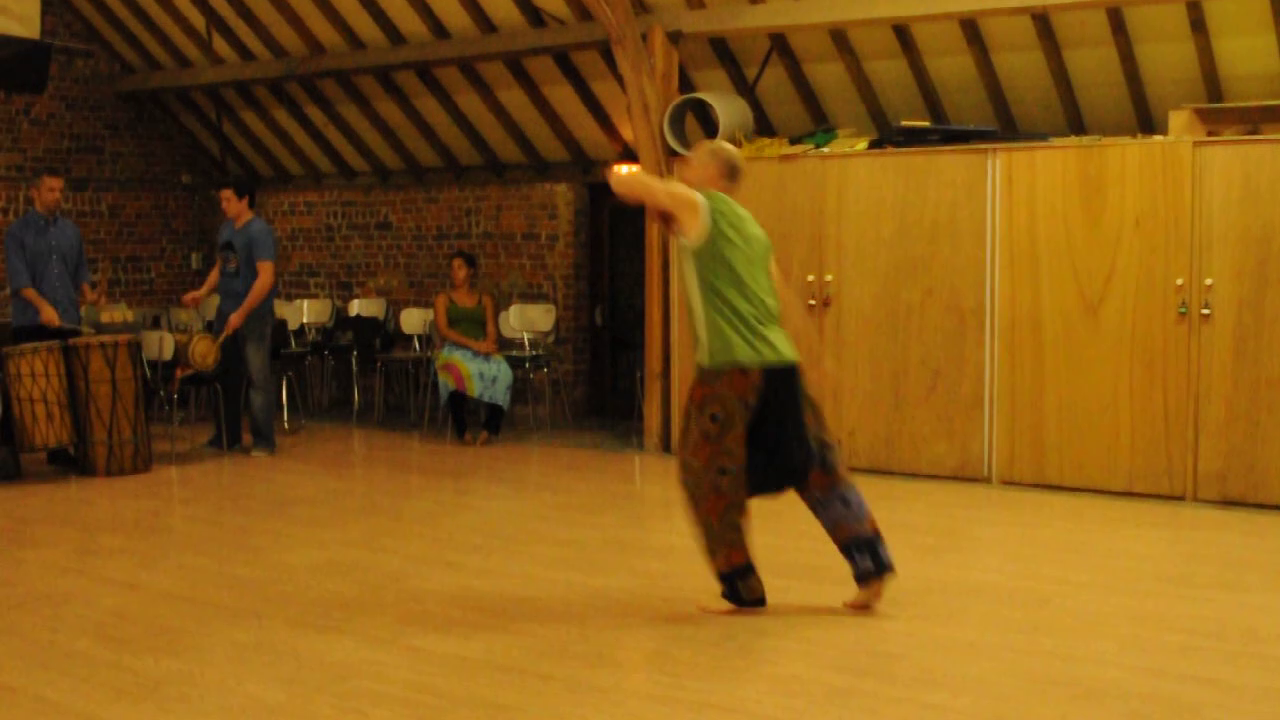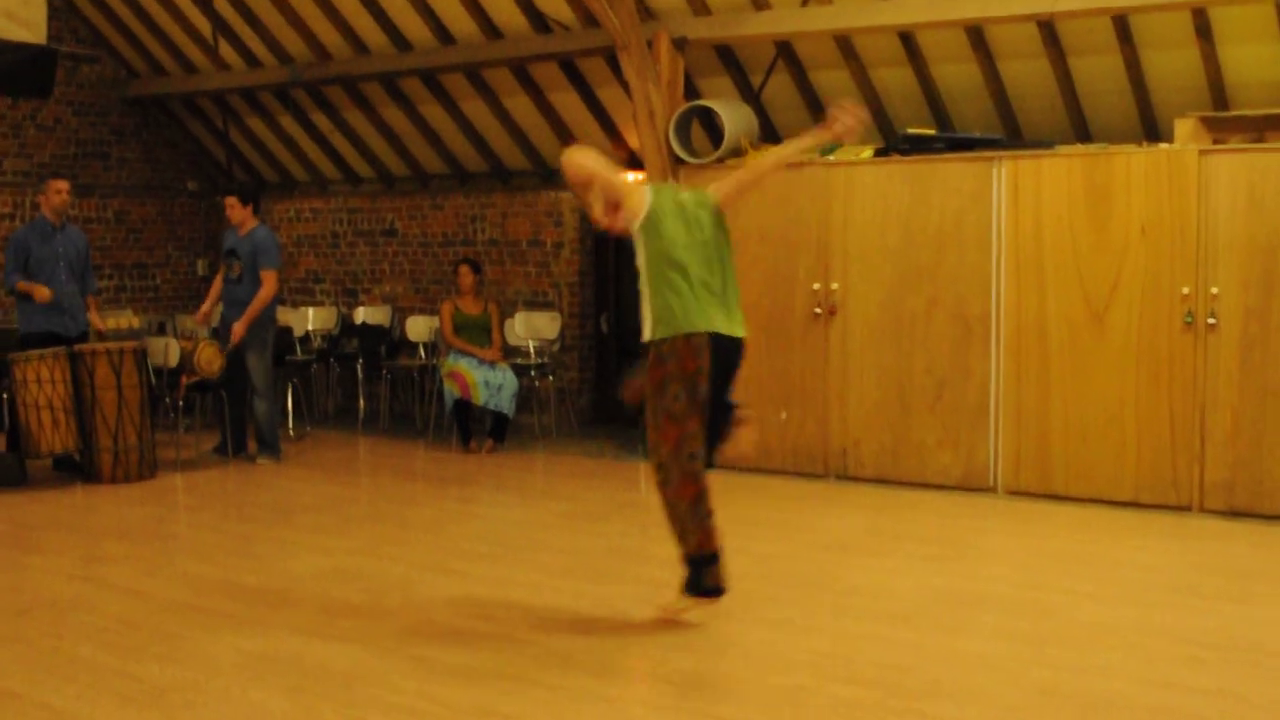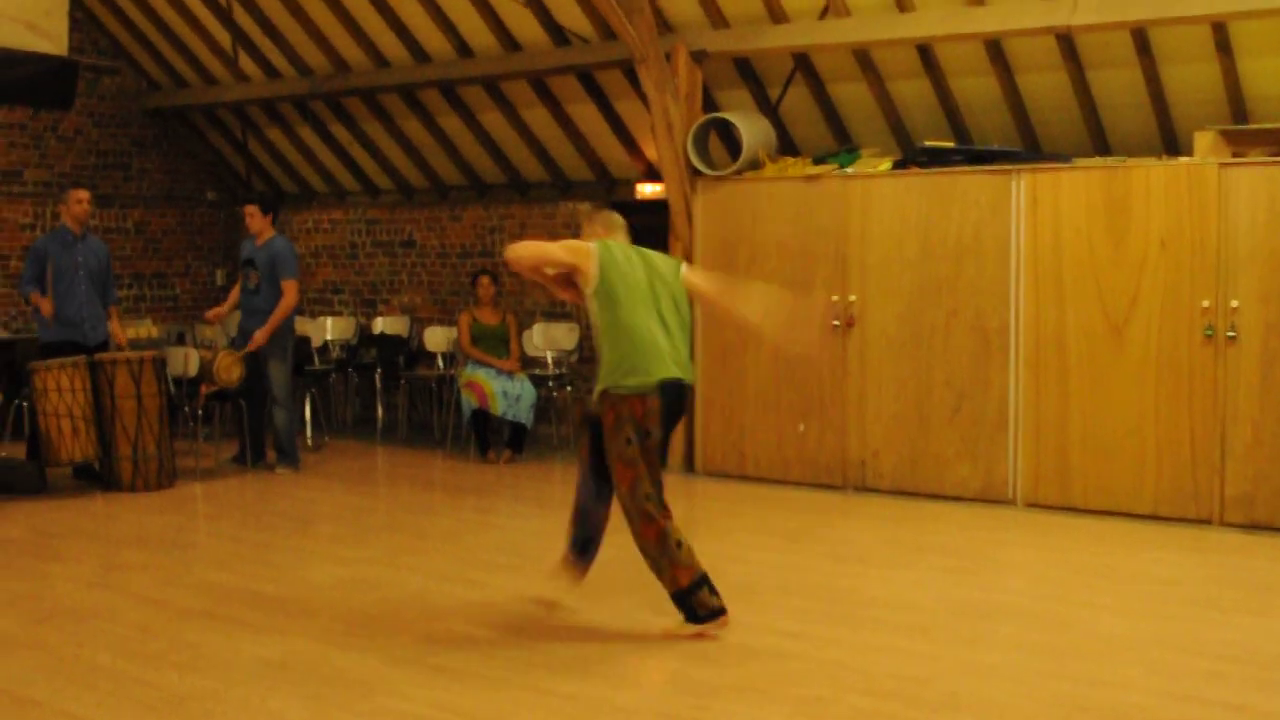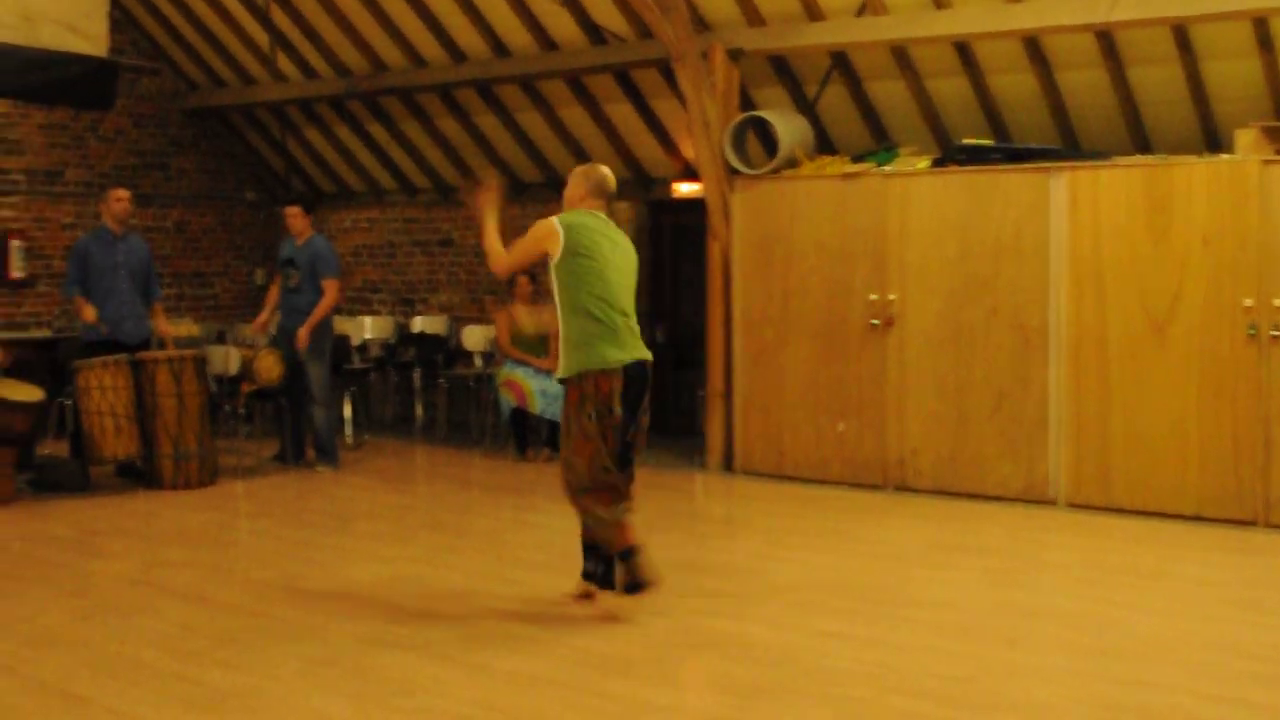
dt=0.2s
person 1, frame 1
left shoulder: (699, 205)
right shoulder: (752, 228)
left elbow: (619, 182)
left wrist: (660, 201)
left hip: (730, 366)
right hip: (780, 363)
left knee: (708, 478)
right knee: (816, 472)
left ankle: (741, 588)
right ankle: (871, 566)
person 1, frame 2
left shoulder: (645, 197)
right shoulder: (707, 202)
left elbow: (574, 160)
right elbow: (768, 160)
left wrist: (596, 203)
right wrist: (830, 131)
left hip: (684, 338)
right hip: (726, 336)
left knee: (678, 460)
left ankle: (704, 582)
right ankle: (725, 419)
person 1, frame 3
left shoulder: (592, 256)
right shoulder: (668, 268)
left elbow: (516, 253)
right elbow: (729, 292)
left wrist: (551, 279)
right wrist: (771, 318)
left hip: (632, 388)
right hip: (675, 385)
left knee: (643, 504)
right knee: (599, 449)
left ankle: (704, 609)
right ankle: (579, 552)
person 1, frame 4
left shoulder: (555, 228)
right shoulder: (623, 245)
left elbow: (500, 265)
left wrist: (489, 219)
left hip: (594, 369)
right hip: (632, 362)
left knee: (587, 480)
right knee: (609, 476)
left ankle: (632, 571)
right ankle: (600, 572)
person 2, frame 1
left shoulder: (70, 230)
right shoulder: (18, 231)
right elbow: (17, 276)
left wrist: (89, 294)
right wrist: (42, 306)
left hip: (67, 322)
right hip: (30, 323)
left ankle: (58, 447)
person 2, frame 2
left shoulder: (78, 237)
right shoulder: (24, 237)
right elbow: (10, 277)
left wrist: (92, 312)
right wrist: (32, 288)
left hip: (74, 328)
right hip: (37, 330)
left ankle: (64, 453)
right ankle: (15, 456)
person 2, frame 3
left shoulder: (99, 246)
right shoulder: (44, 246)
left elbow: (108, 289)
right elbow: (27, 284)
left wrist: (114, 322)
right wrist: (40, 301)
left hip: (94, 337)
right hip: (58, 338)
left ankle: (84, 462)
right ankle: (35, 465)
person 2, frame 4
left shoulder: (140, 246)
right shoulder: (86, 245)
left elbow: (151, 287)
right elbow: (71, 285)
left wrist: (159, 318)
right wrist: (82, 306)
left hip: (136, 335)
right hip: (99, 336)
left ankle: (127, 460)
right ankle: (79, 462)
person 3, frame 1
left shoulder: (259, 232)
right shoulder: (225, 229)
left elbow: (266, 278)
left wrist: (242, 313)
right wrist: (202, 293)
left hip: (254, 315)
right hip: (226, 313)
left knee: (257, 378)
right knee: (225, 376)
left ankle: (264, 440)
right ankle: (228, 435)
person 3, frame 2
left shoulder: (263, 239)
right shoulder: (229, 236)
left elbow: (270, 287)
left wrist: (245, 321)
right wrist: (208, 305)
left hip: (256, 324)
right hip: (228, 321)
left knee: (260, 386)
right knee: (228, 384)
left ankle: (269, 448)
right ankle: (233, 443)
person 3, frame 3
left shoulder: (281, 249)
right shoulder: (246, 246)
left elbow: (291, 296)
left wrist: (266, 330)
right wrist: (224, 308)
left hip: (275, 333)
right hip: (246, 330)
left knee: (279, 395)
right knee: (248, 393)
left ankle: (287, 457)
right ankle: (252, 452)
person 3, frame 4
left shoulder: (321, 248)
right shoulder: (285, 246)
left elbow: (331, 294)
left wrist: (308, 327)
right wrist: (266, 314)
left hip: (314, 332)
right hip: (286, 330)
left knee: (317, 394)
right knee: (288, 392)
left ankle: (327, 455)
right ankle: (291, 450)
person 4, frame 1
left shoulder: (485, 299)
right shoulder: (443, 299)
left elbow: (491, 330)
right elbow: (443, 330)
left wrist: (487, 345)
right wrist: (473, 344)
left hip: (482, 351)
right hip: (454, 350)
left knee: (503, 373)
right knee: (458, 373)
left ankle: (489, 429)
right ankle: (462, 431)
person 4, frame 2
left shoulder: (490, 307)
right shoulder: (448, 306)
left elbow: (497, 338)
right elbow: (449, 338)
left wrist: (492, 353)
right wrist: (478, 352)
left hip: (487, 359)
right hip: (459, 357)
left knee: (508, 381)
right knee: (463, 381)
left ankle: (495, 437)
right ankle: (467, 439)
person 4, frame 3
left shoulder: (508, 317)
right shoulder: (466, 316)
left elbow: (515, 348)
right elbow: (467, 348)
left wrist: (510, 363)
right wrist: (496, 362)
left hip: (505, 369)
right hip: (477, 368)
left knee: (526, 391)
right knee: (482, 391)
left ankle: (513, 447)
right ankle: (485, 449)
person 4, frame 4
left shoulder: (546, 315)
right shoulder: (504, 315)
left elbow: (553, 346)
right elbow: (505, 347)
left wrist: (549, 362)
right wrist: (533, 361)
left hip: (543, 368)
right hip: (514, 368)
left knee: (559, 390)
right knee: (518, 390)
left ankle: (550, 445)
right ankle: (523, 447)
